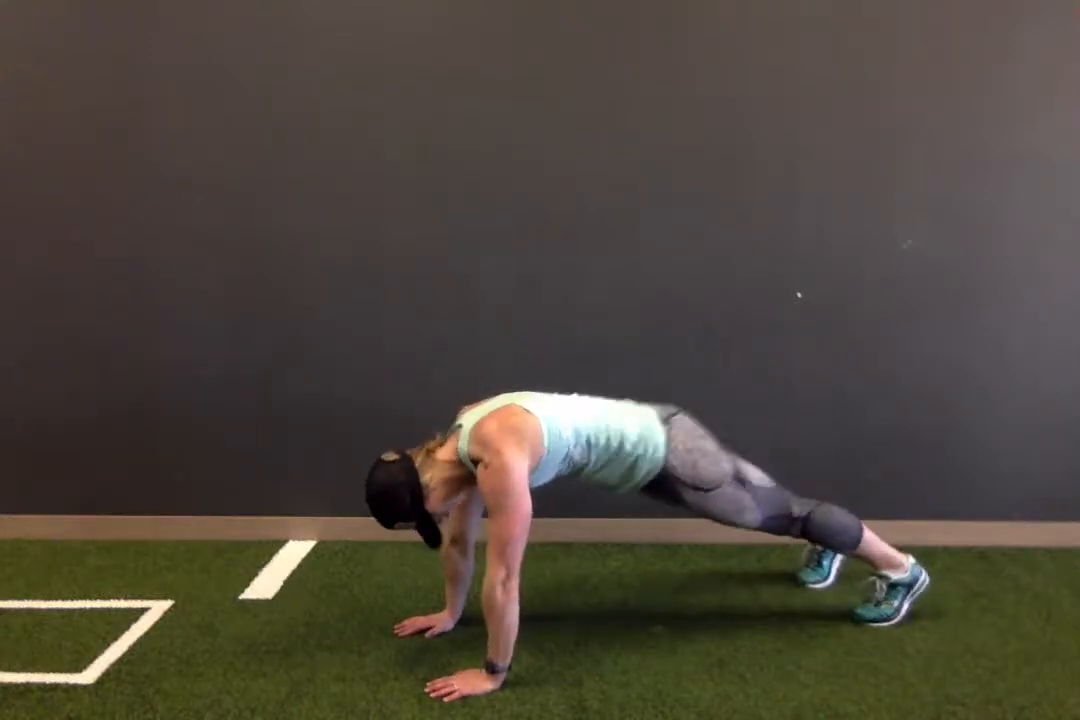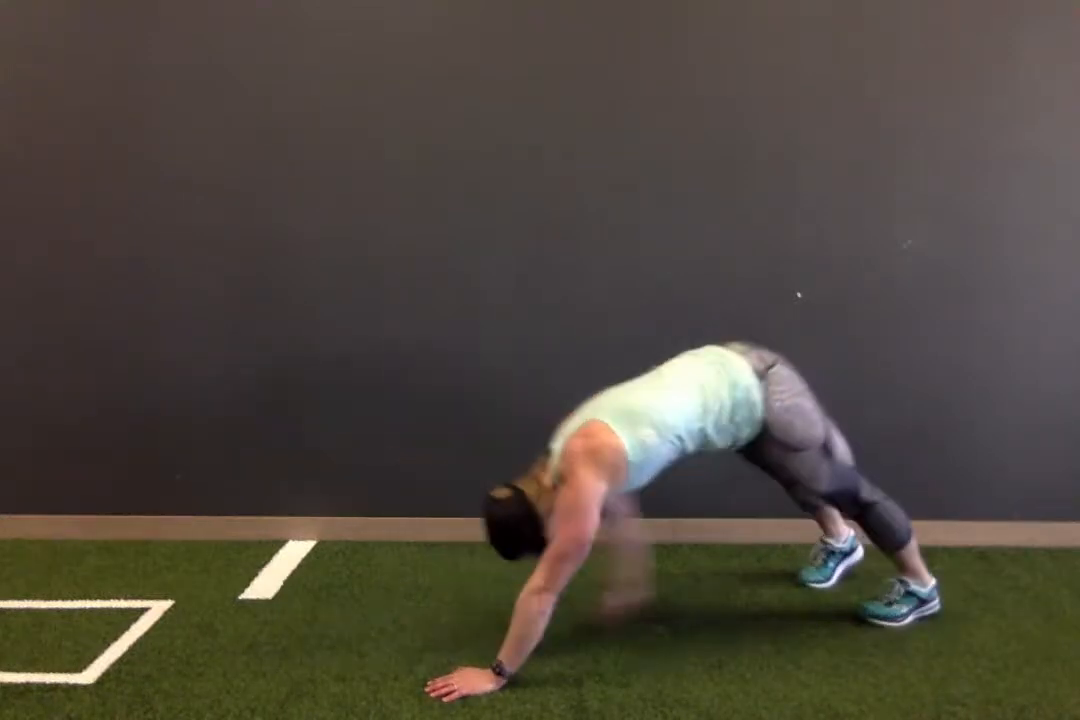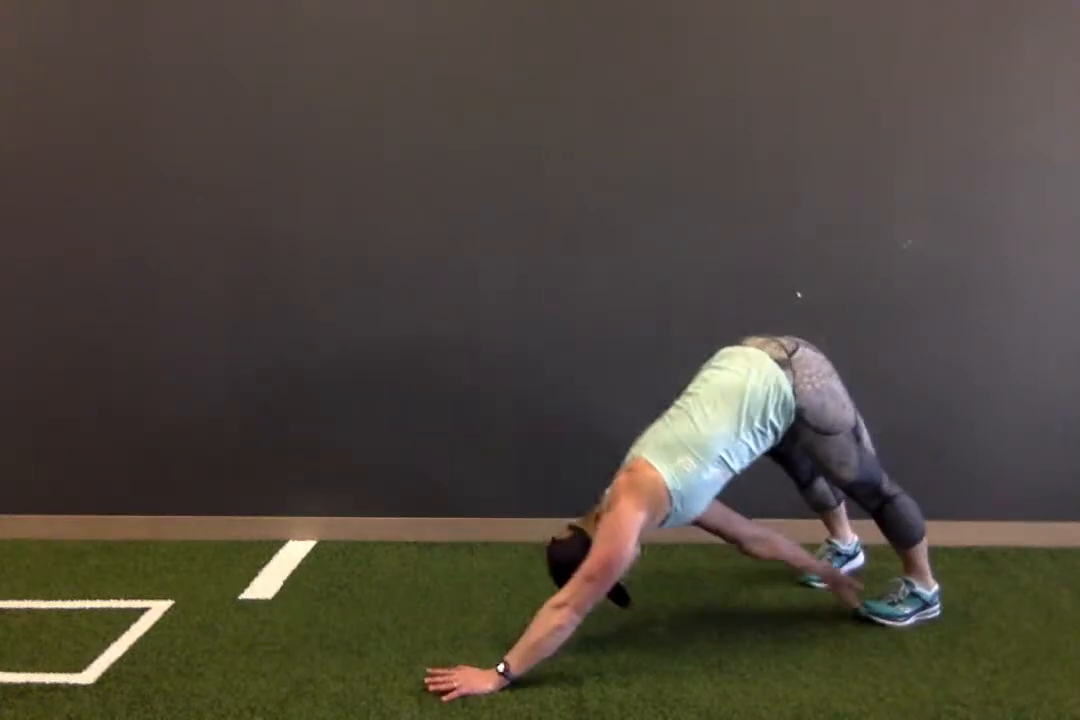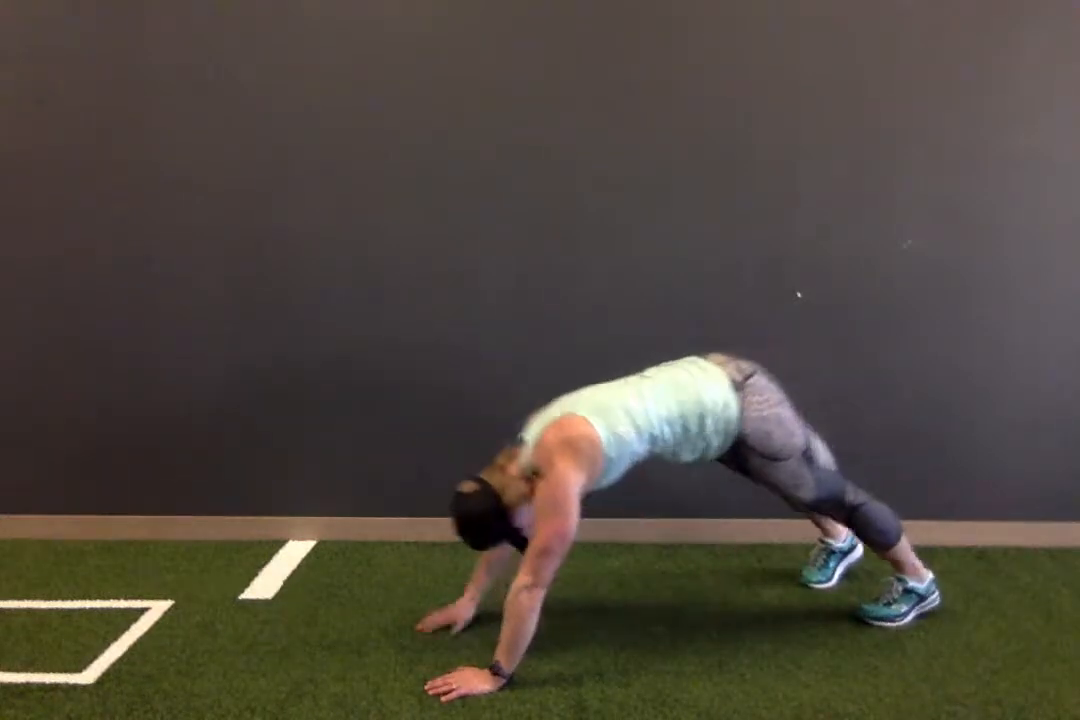
dt=0.4s
person 1, frame 1
left shoulder: (498, 457)
right shoulder: (461, 441)
left elbow: (503, 579)
right elbow: (458, 538)
left wrist: (492, 673)
right wrist: (448, 612)
left hip: (661, 445)
right hip: (643, 437)
left knee: (779, 508)
right knee: (761, 500)
left ankle: (900, 571)
right ankle: (823, 547)
person 1, frame 2
left shoulder: (585, 479)
right shoulder: (570, 458)
left elbow: (544, 588)
right elbow: (621, 508)
left wrist: (497, 674)
right wrist: (631, 577)
left hip: (759, 392)
right hip: (727, 370)
left knee: (846, 488)
right knee: (791, 469)
left ankle: (919, 586)
right ankle: (839, 544)
person 1, frame 3
left shoulder: (625, 510)
right shoulder: (643, 493)
left elbow: (568, 607)
right elbow: (744, 533)
right wrist: (819, 569)
left hip: (793, 382)
right hip: (757, 365)
left knee: (867, 486)
right knee: (801, 465)
left ankle: (923, 588)
right ankle: (843, 548)
person 1, frame 4
left shoulder: (561, 465)
right shoulder: (526, 446)
left elbow: (533, 581)
right elbow: (504, 524)
left wrist: (495, 675)
right wrist: (469, 599)
left hip: (739, 403)
right hip: (710, 381)
left knee: (829, 492)
right knee: (800, 485)
left ankle: (916, 582)
right ankle: (838, 547)
